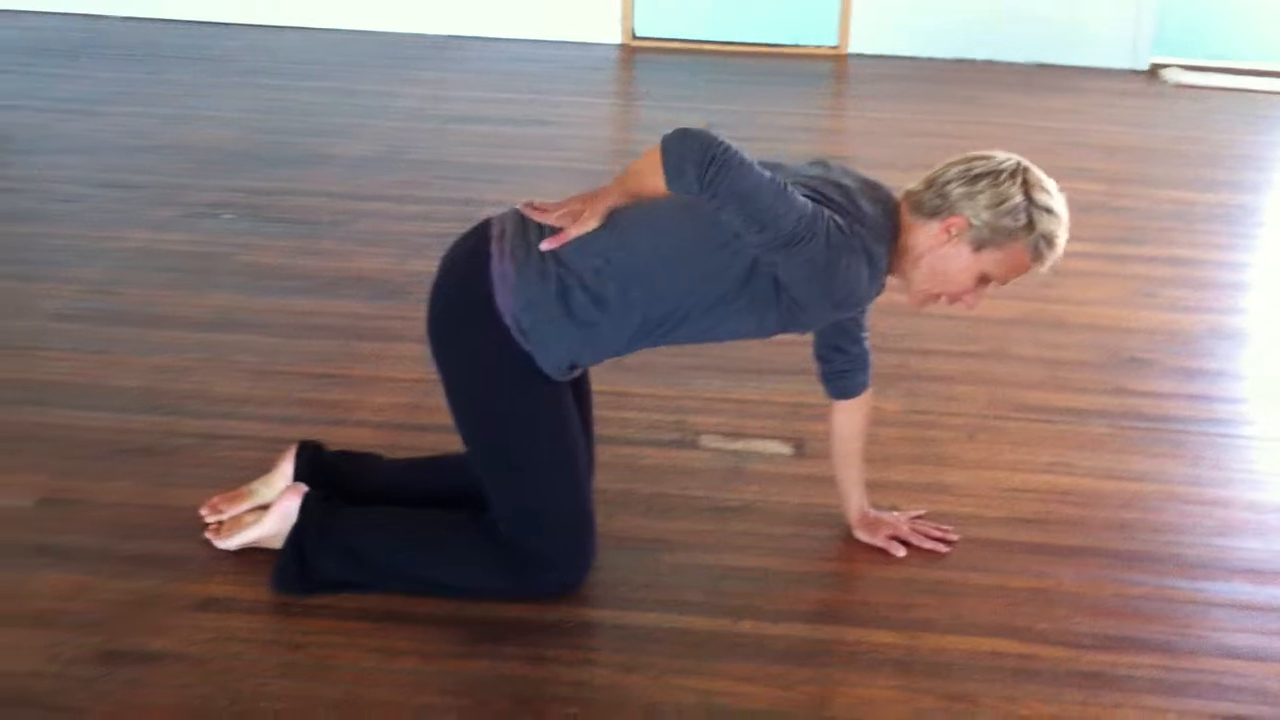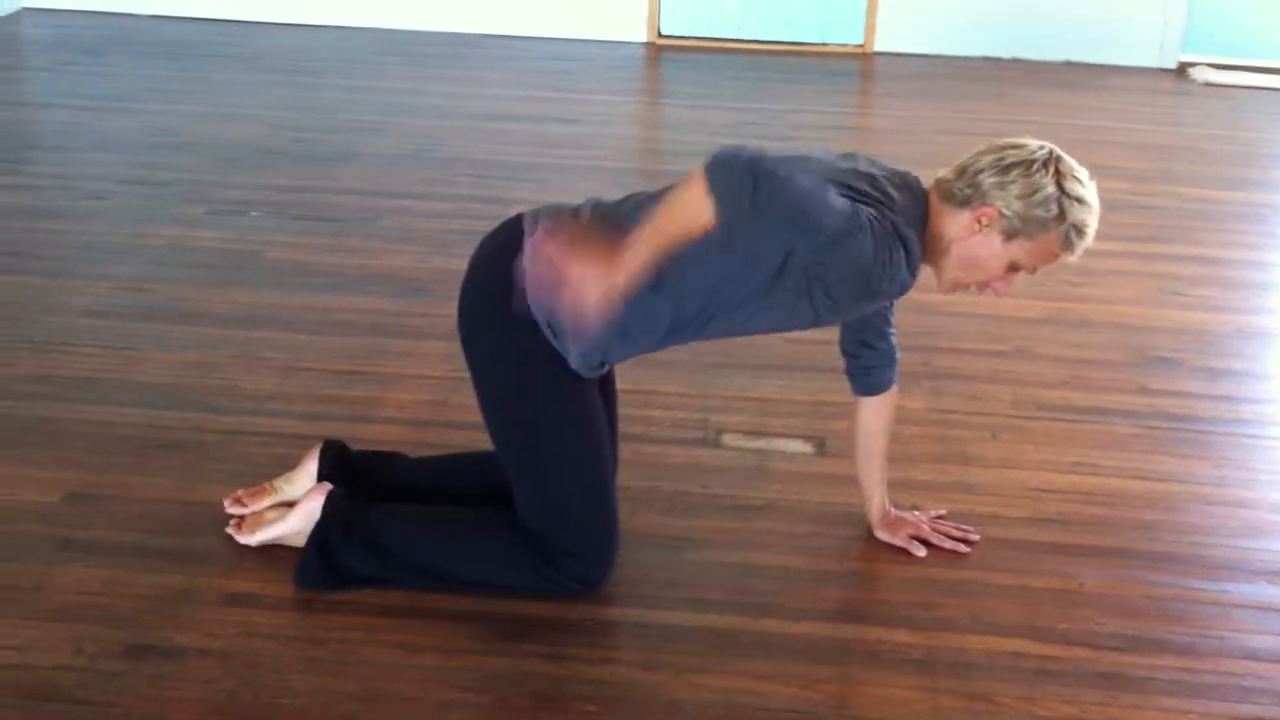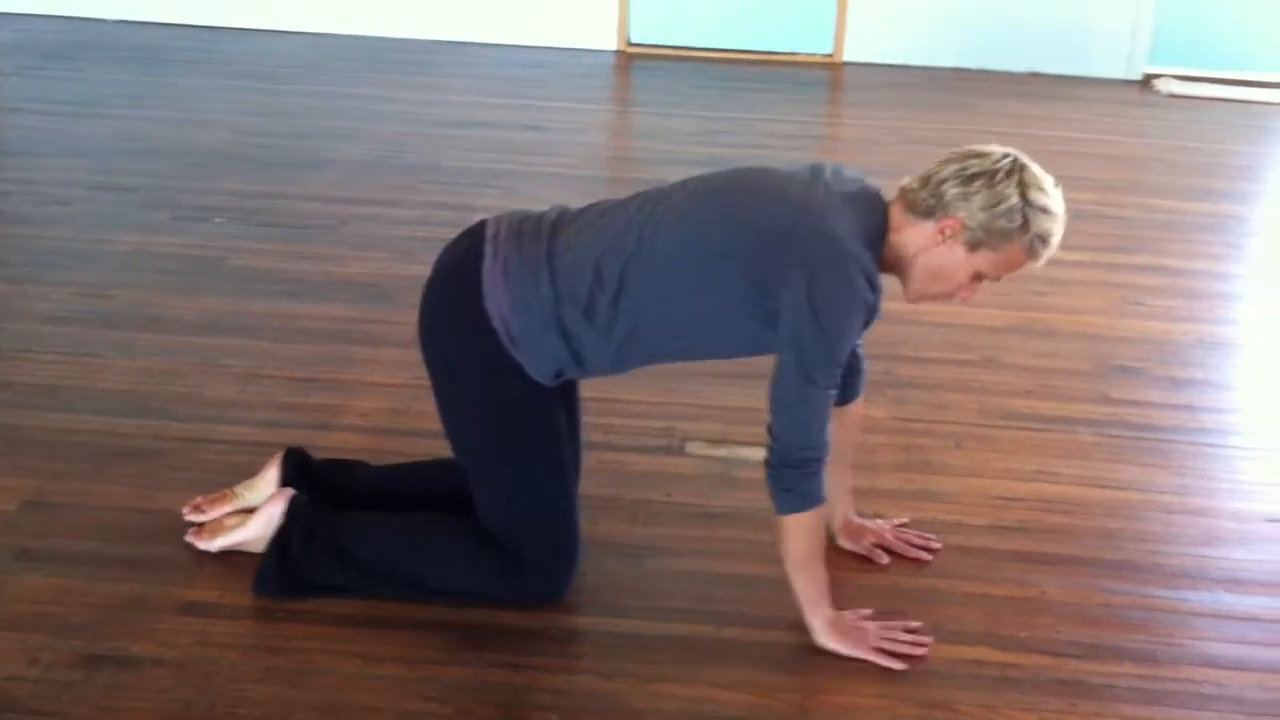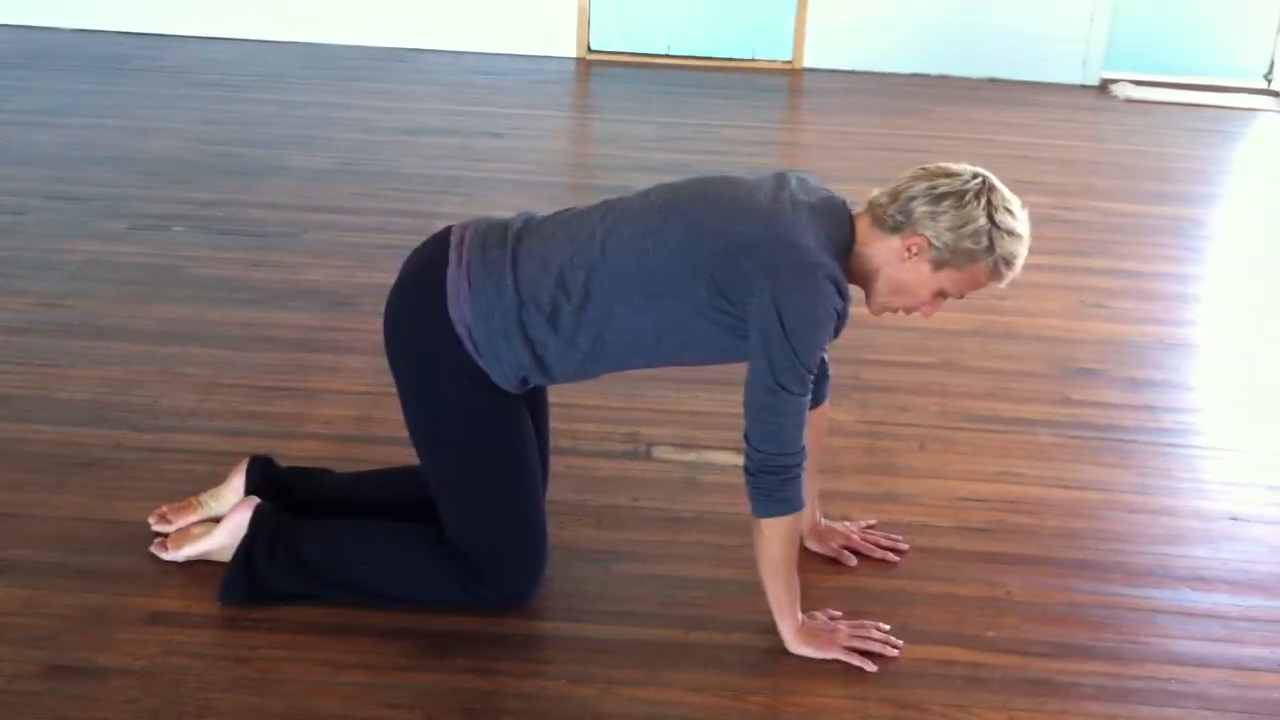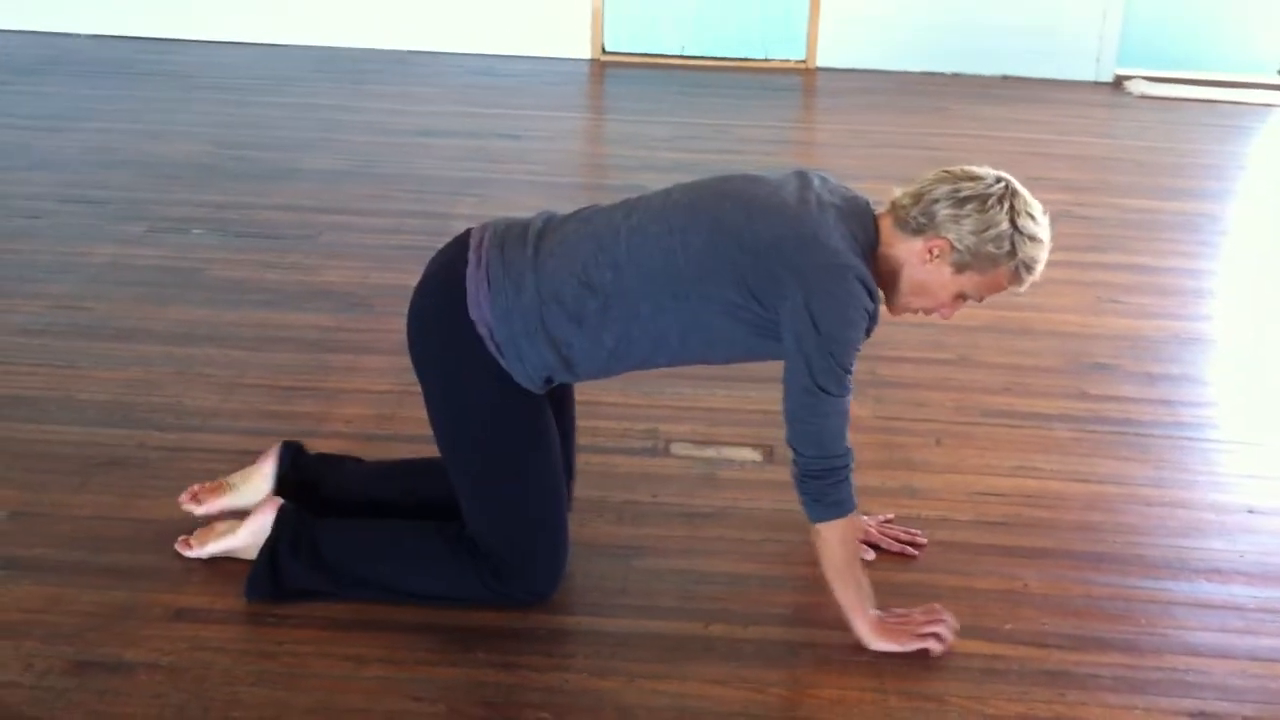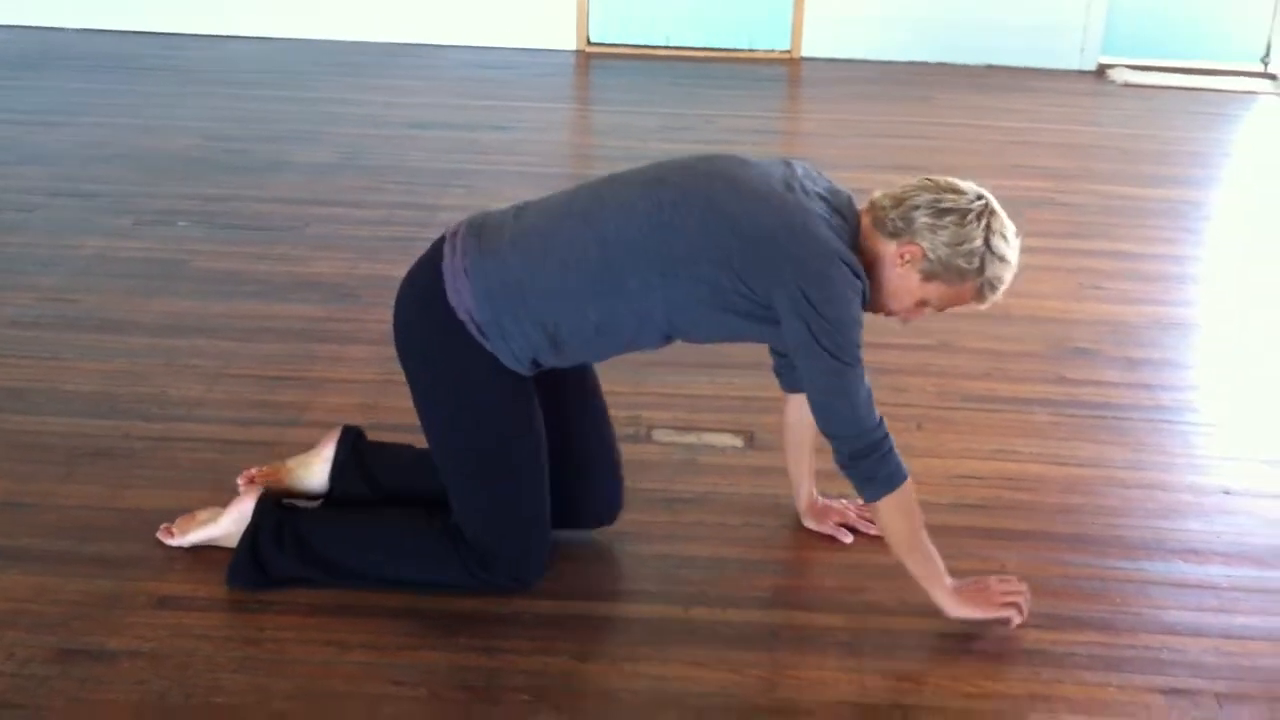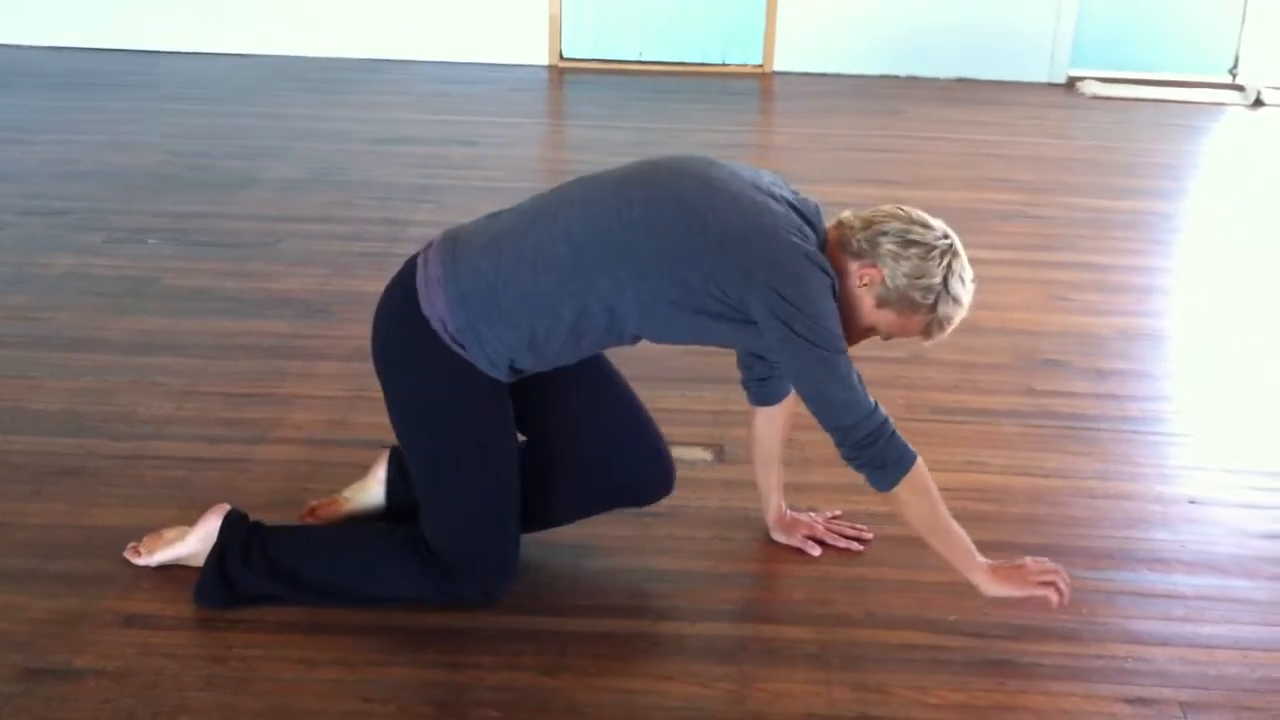
dt=0.4s
person 1, frame 1
left shoulder: (861, 219)
right shoulder: (840, 258)
left elbow: (845, 364)
right elbow: (697, 151)
left wrist: (859, 510)
right wrist: (605, 205)
left hip: (526, 295)
right hip: (495, 310)
left knee: (545, 487)
right knee: (552, 559)
left ankle: (315, 473)
right ankle: (304, 528)
person 1, frame 2
left shoulder: (888, 211)
right shoulder: (874, 247)
left elbow: (871, 358)
right elbow: (741, 173)
left wrist: (880, 509)
right wrist: (624, 271)
left hip: (566, 299)
right hip: (529, 303)
left knee: (562, 481)
right knee: (575, 556)
left ankle: (340, 472)
right ankle: (328, 525)
person 1, frame 3
left shoulder: (851, 208)
right shoulder: (837, 266)
left elbow: (840, 375)
right elbow: (793, 457)
left wrist: (843, 517)
right wrist: (822, 619)
left hip: (517, 289)
right hip: (487, 317)
left knee: (527, 493)
right knee: (536, 565)
left ankle: (300, 479)
right ankle: (290, 531)
person 1, frame 4
left shoulder: (819, 218)
right shoulder: (805, 277)
left elbow: (807, 379)
right elbow: (772, 460)
left wrist: (812, 521)
right wrist: (792, 625)
left hip: (484, 292)
right hip: (451, 324)
left knee: (495, 496)
right knee: (502, 571)
left ankle: (266, 488)
right ankle: (255, 541)
person 1, frame 5
left shoulder: (840, 218)
right shoulder: (834, 281)
left elbow: (821, 384)
right elbow: (820, 464)
left wrist: (844, 522)
right wrist: (870, 625)
left hip: (506, 295)
right hip: (473, 325)
left knee: (525, 501)
right knee: (522, 570)
left ankle: (288, 478)
right ankle: (279, 539)
person 1, frame 6
left shoulder: (817, 213)
right shoulder: (822, 270)
left elbow: (797, 364)
right elbow: (867, 448)
left wrist: (807, 501)
right wrist: (948, 591)
left hip: (508, 299)
right hip: (461, 322)
left knee: (591, 503)
right knee: (507, 559)
left ankle: (346, 469)
right ankle: (262, 529)
person 1, frame 7
left shoulder: (788, 228)
right shoulder: (791, 274)
left elbow: (767, 374)
right elbow: (871, 441)
left wrist: (777, 512)
right wrist: (982, 570)
left hip: (500, 318)
right hip: (437, 333)
left knee: (641, 476)
right knee: (473, 573)
left ankle: (409, 484)
right ankle: (232, 548)
